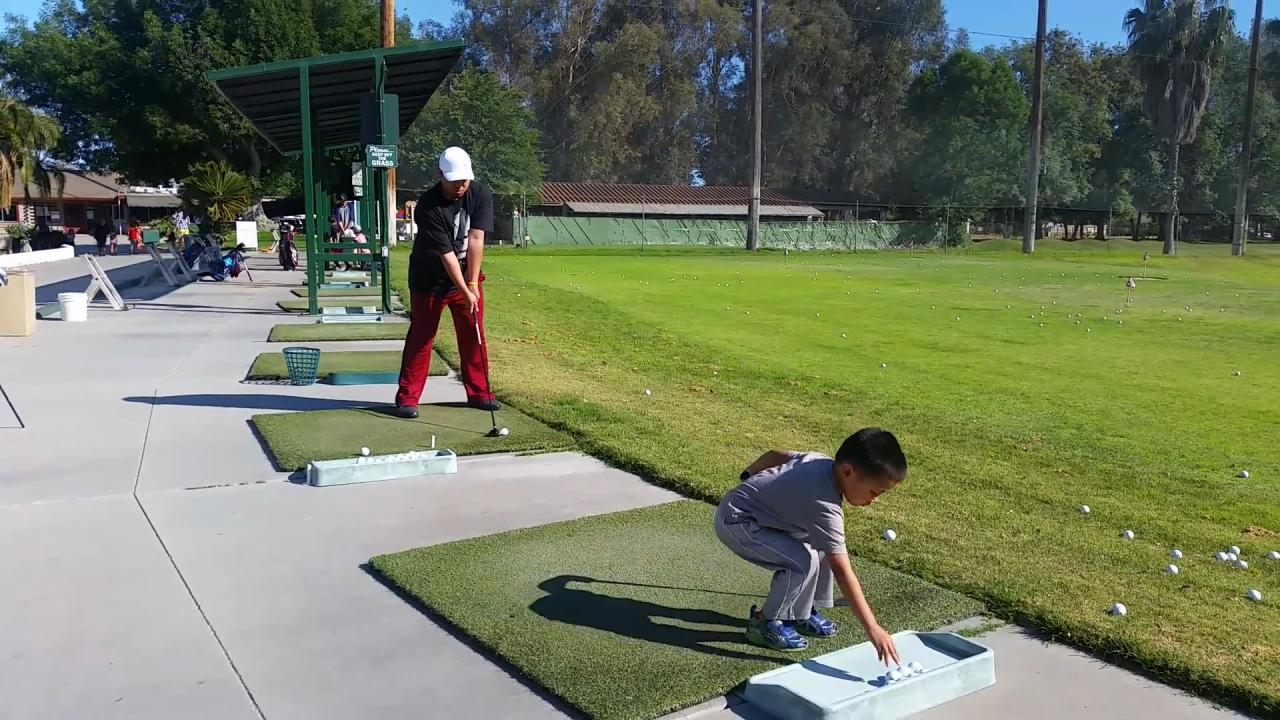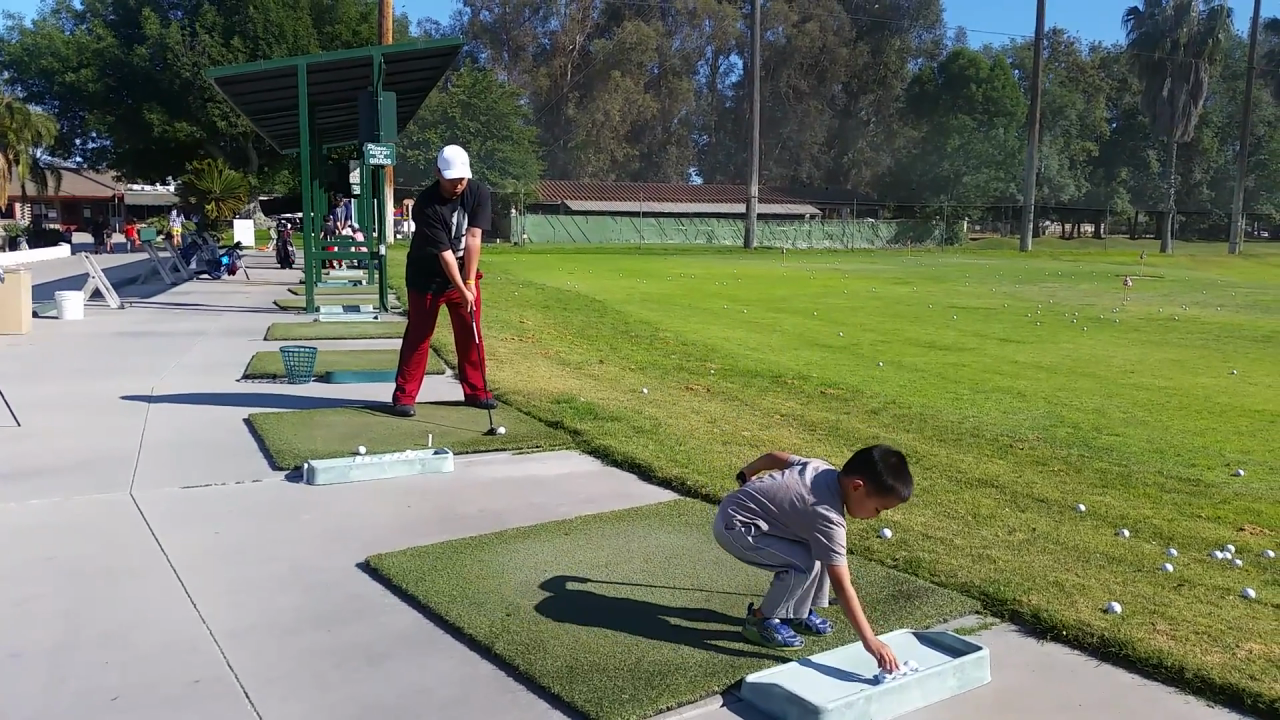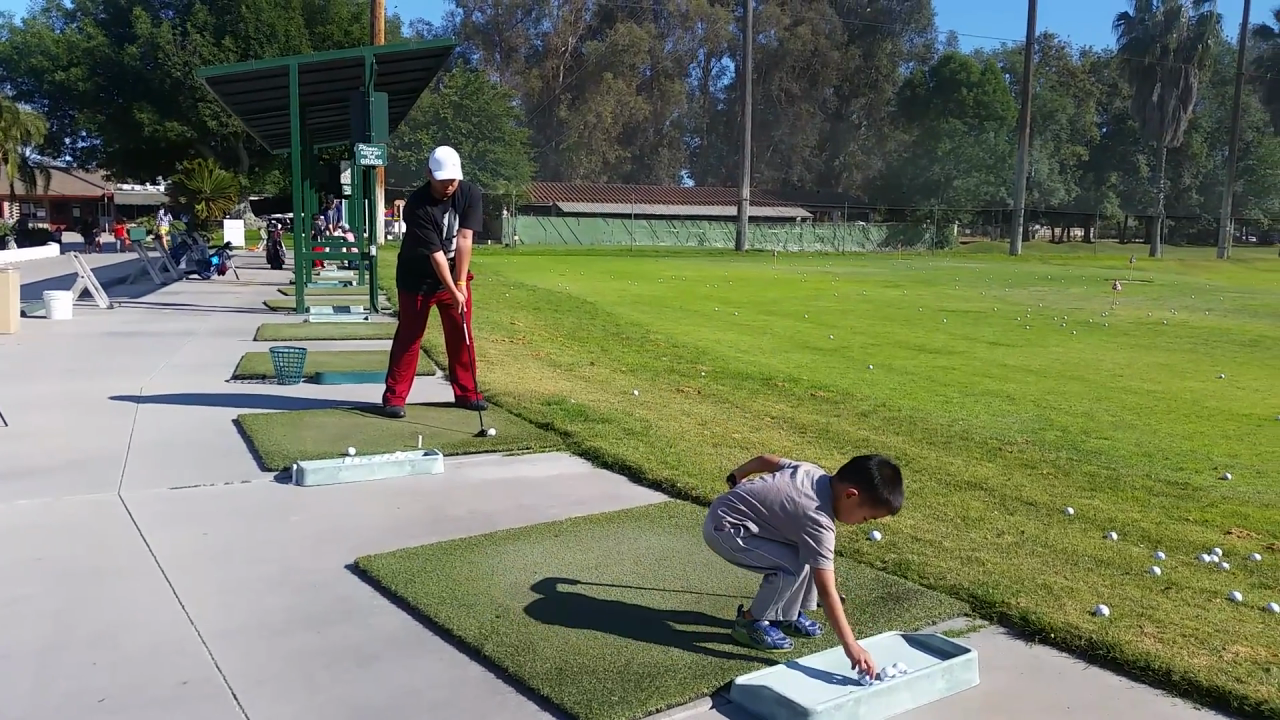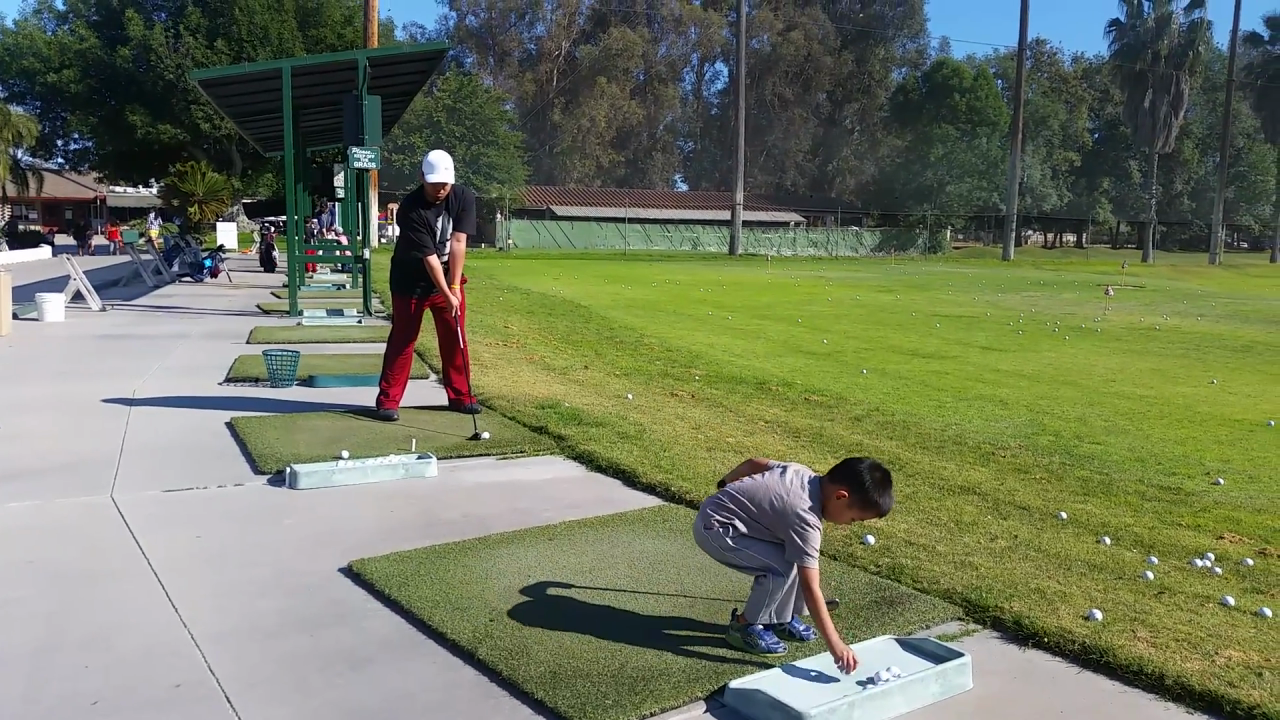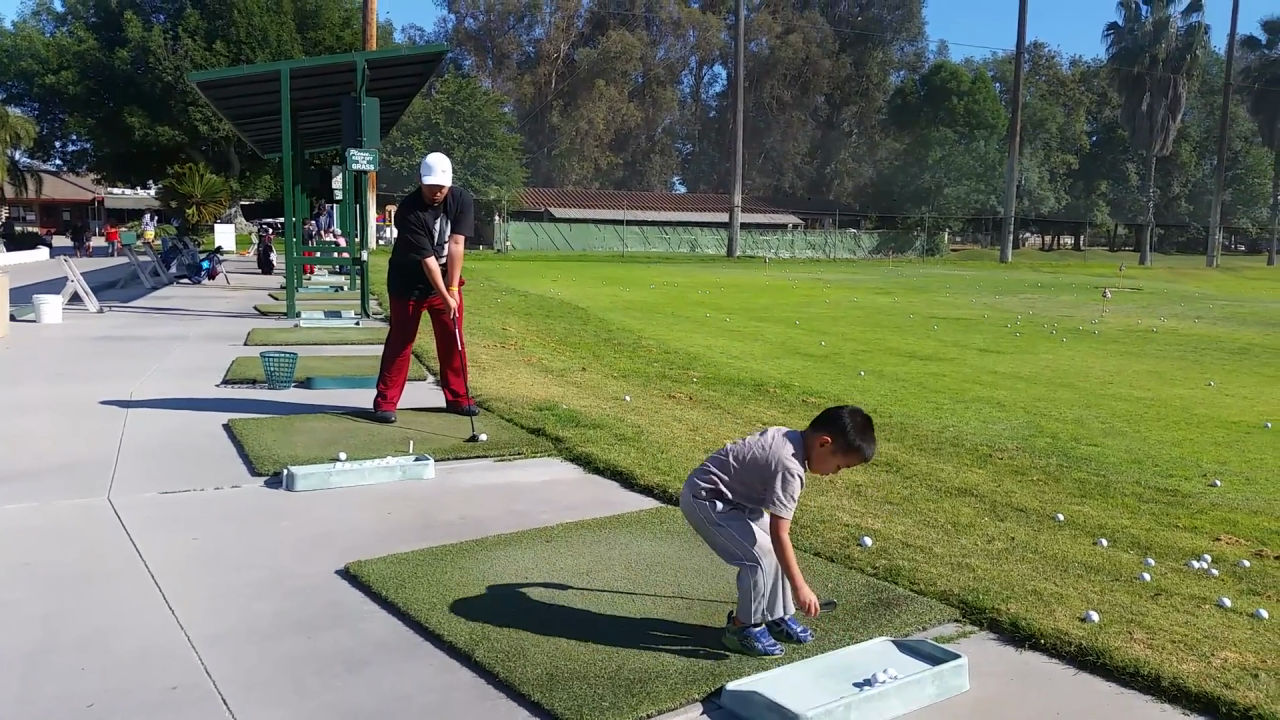
dt=0.2s
person 1, frame 1
left shoulder: (481, 195)
right shoulder: (428, 207)
left elbow: (476, 240)
right elbow: (446, 254)
left wrist: (473, 284)
right wrist: (464, 291)
left hip: (467, 275)
right hip: (429, 279)
left knee: (474, 334)
right knee: (421, 337)
left ankle: (478, 392)
right ankle: (407, 397)
person 1, frame 2
left shoulder: (479, 193)
right shoulder: (426, 205)
left elbow: (473, 238)
right elbow: (443, 252)
left wrist: (470, 282)
right wrist: (461, 289)
left hip: (465, 273)
right hip: (427, 277)
left knee: (471, 332)
right knee: (418, 335)
left ankle: (475, 390)
right ankle: (404, 395)
person 1, frame 3
left shoulder: (470, 194)
right shoulder: (417, 205)
left elbow: (464, 239)
right elbow: (435, 253)
left wrist: (461, 282)
right wrist: (452, 290)
left hip: (455, 274)
right hip: (417, 278)
left knee: (461, 333)
right knee: (409, 336)
left ankle: (466, 392)
right ankle: (394, 396)
person 1, frame 4
left shoulder: (464, 197)
right shoulder: (410, 209)
left elbow: (458, 243)
right elbow: (428, 256)
left wrist: (455, 286)
right wrist: (446, 294)
left hip: (449, 278)
right hip: (411, 281)
left knee: (455, 337)
right knee: (402, 339)
left ankle: (460, 395)
right ankle: (388, 399)
person 1, frame 5
left shoulder: (462, 200)
right shoulder: (408, 211)
left elbow: (456, 245)
right elbow: (426, 258)
left wrist: (453, 288)
right wrist: (444, 296)
left hip: (446, 280)
right hip: (408, 283)
left knee: (453, 339)
right knee: (400, 341)
left ankle: (457, 397)
right ankle: (385, 401)
person 2, frame 1
left shoulder: (820, 461)
right shoulder: (825, 506)
left elbow: (775, 455)
right elbow: (843, 573)
left wrist: (751, 483)
right wrist: (872, 628)
left hip: (749, 508)
right hip: (735, 522)
left knee: (820, 548)
right knee: (803, 562)
left ankle: (800, 611)
right ankle: (764, 621)
person 2, frame 2
left shoulder: (824, 469)
right shoulder: (828, 518)
left elbow: (775, 458)
right elbow: (842, 585)
left wrist: (746, 475)
right wrist: (870, 640)
left hip: (741, 507)
right hip: (735, 526)
left knee: (818, 552)
right knee: (805, 565)
left ankle: (798, 610)
right ankle: (761, 620)
person 2, frame 3
left shoulder: (815, 473)
right shoulder: (817, 521)
left elbow: (765, 460)
right elbow: (827, 590)
left wrist: (736, 479)
right wrist: (851, 646)
left hip: (731, 510)
right hip: (724, 529)
left knee: (807, 556)
right knee: (793, 568)
left ankle: (787, 613)
right ankle: (751, 622)
person 2, frame 4
left shoulder: (804, 473)
right shoulder: (805, 519)
left elbow: (754, 463)
right elbow: (811, 588)
left wrist: (727, 483)
right wrist: (834, 643)
left hip: (722, 510)
right hip: (715, 528)
left knee: (797, 564)
right knee: (783, 569)
left ankle: (782, 619)
right ankle: (746, 627)
person 2, frame 5
left shoulder: (787, 436)
right shoulder: (790, 468)
right elbow: (779, 533)
right wrist: (800, 587)
left hip: (730, 494)
right hip: (704, 499)
left knee: (773, 551)
right knee: (760, 557)
left ankle: (776, 617)
right ankle: (744, 628)
